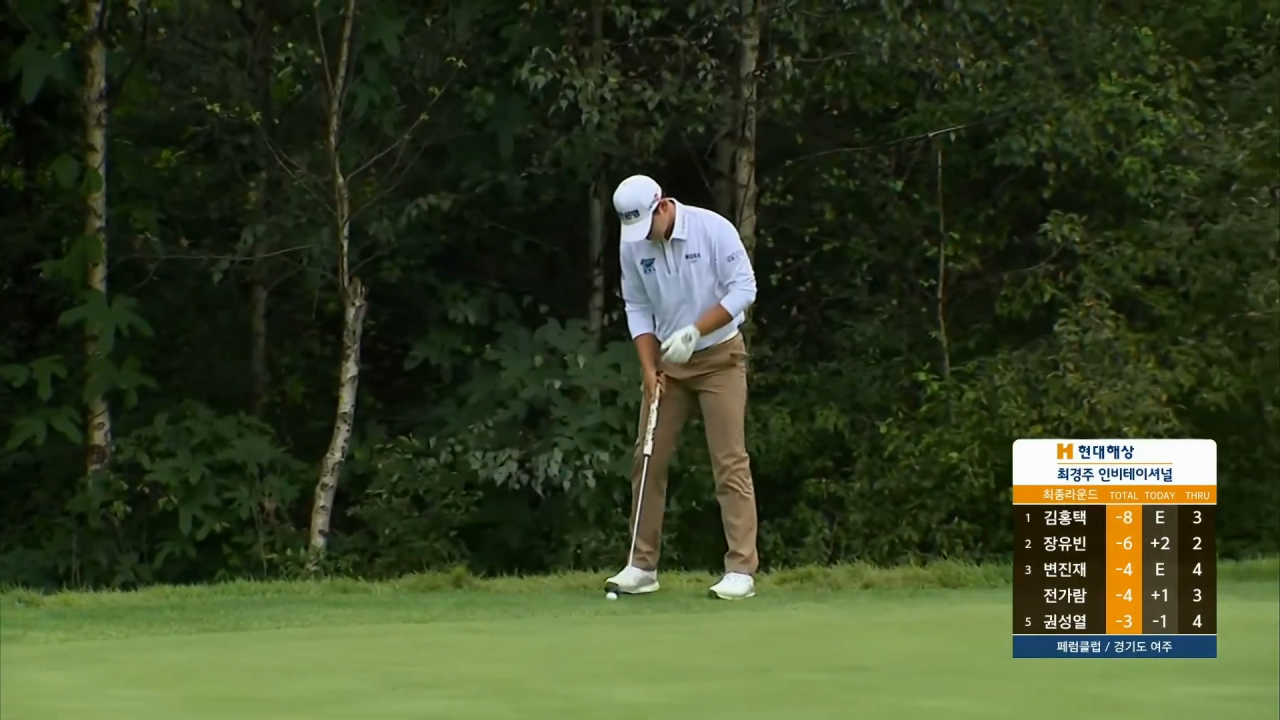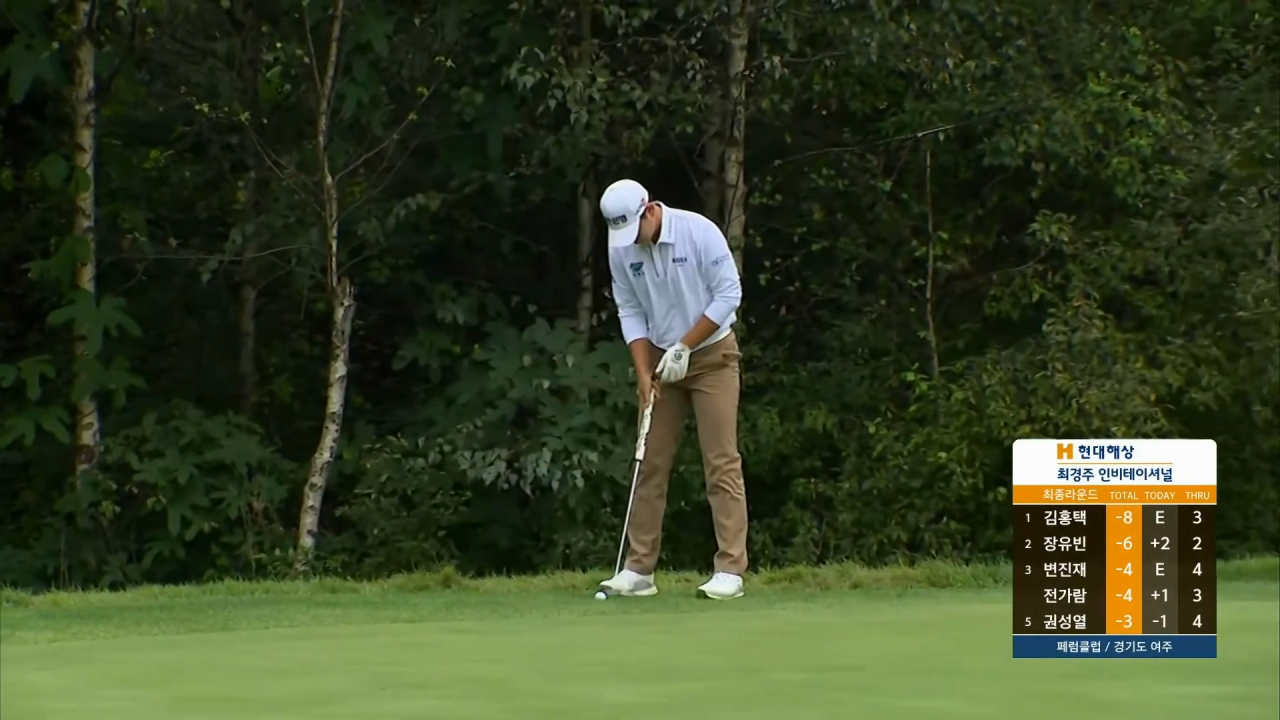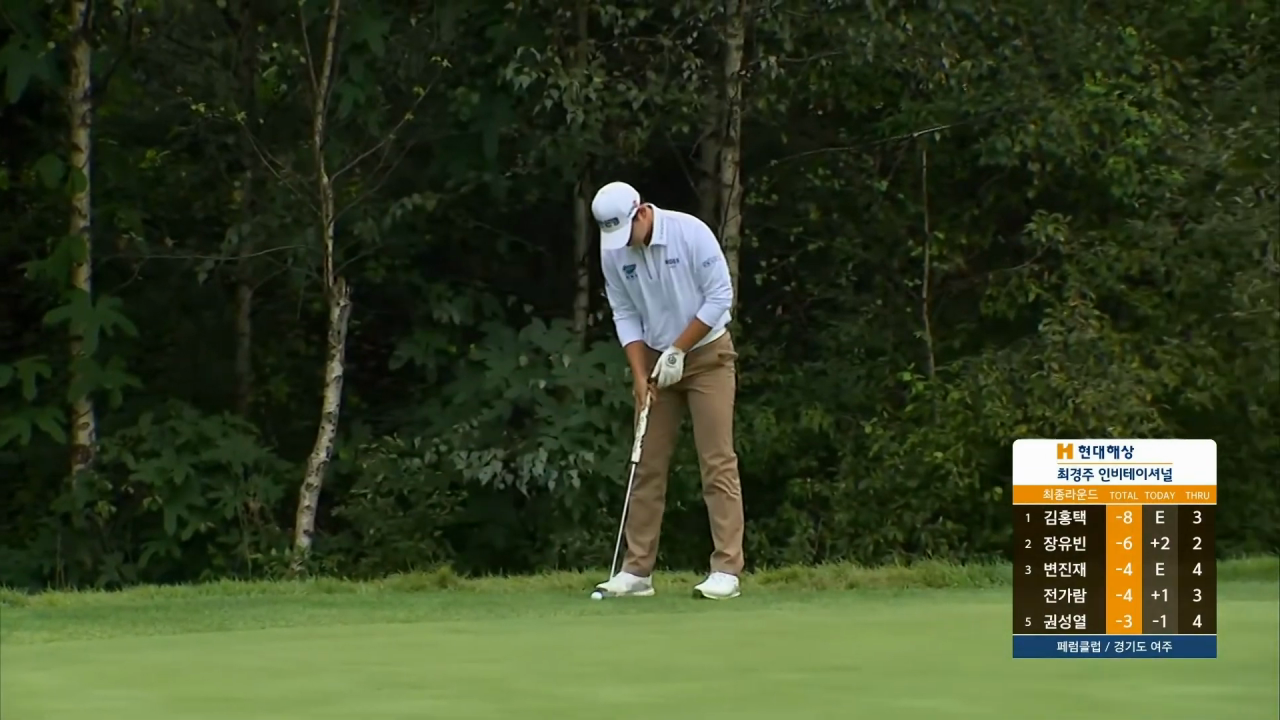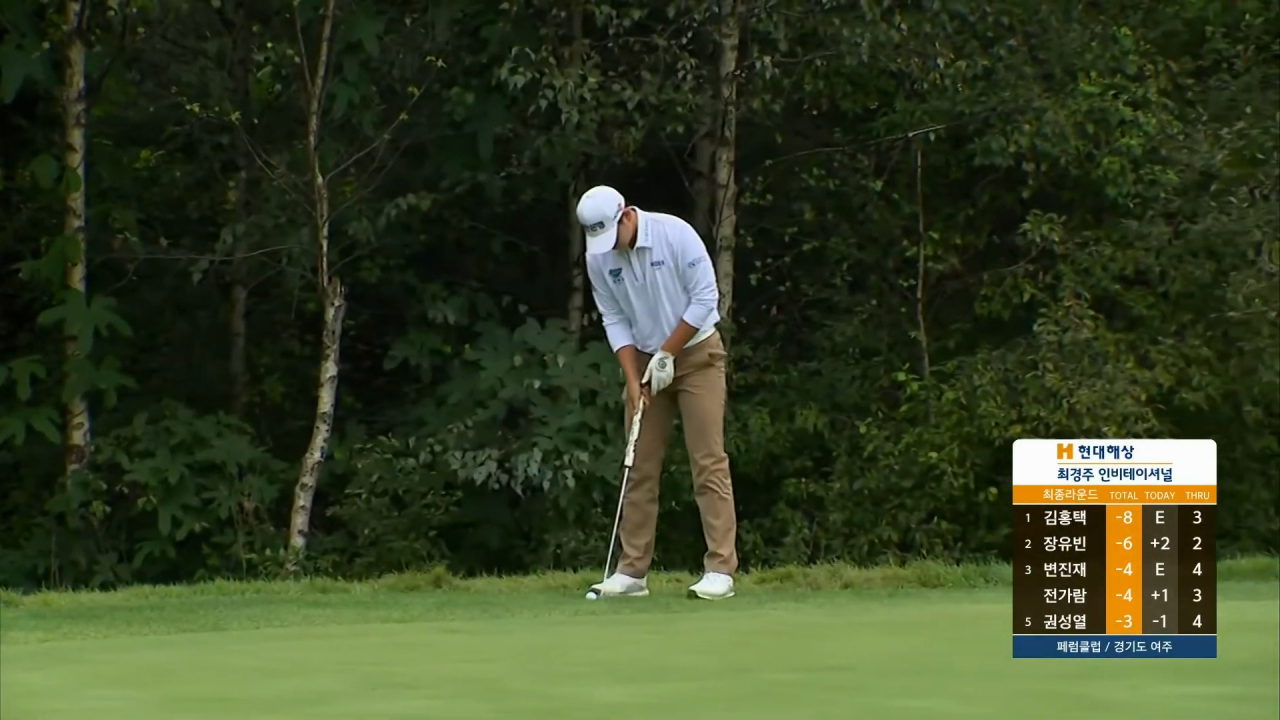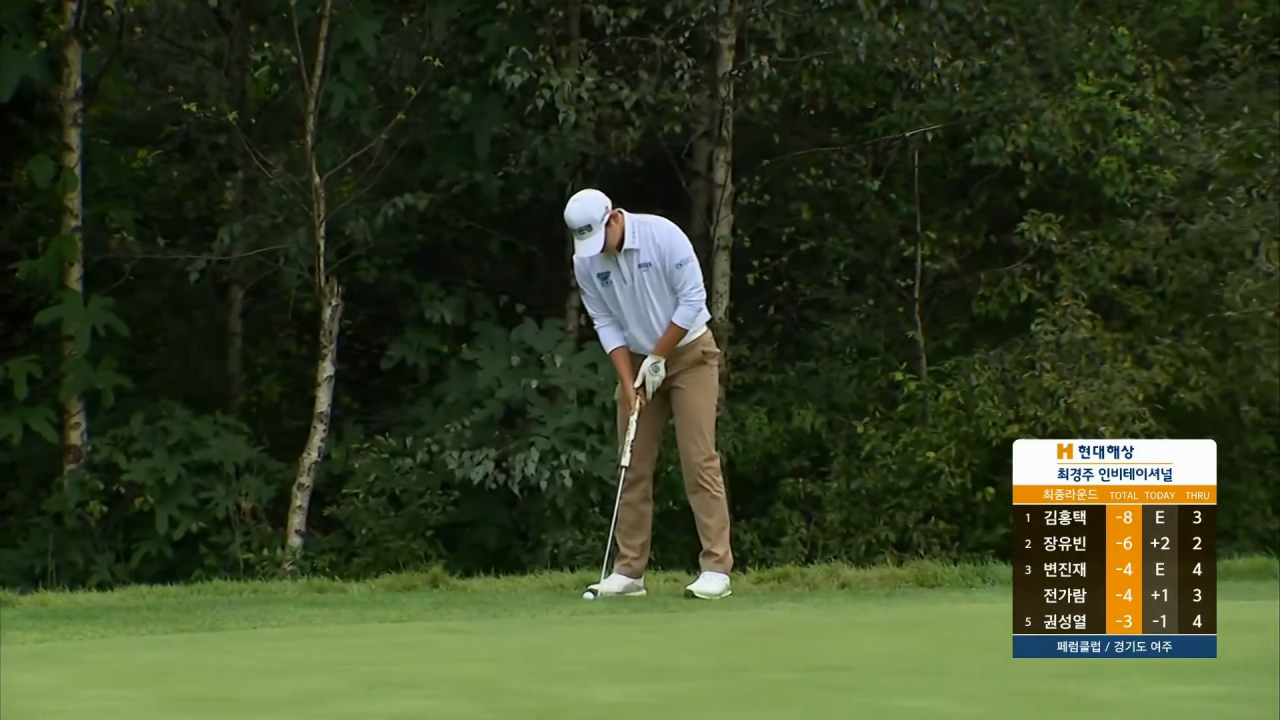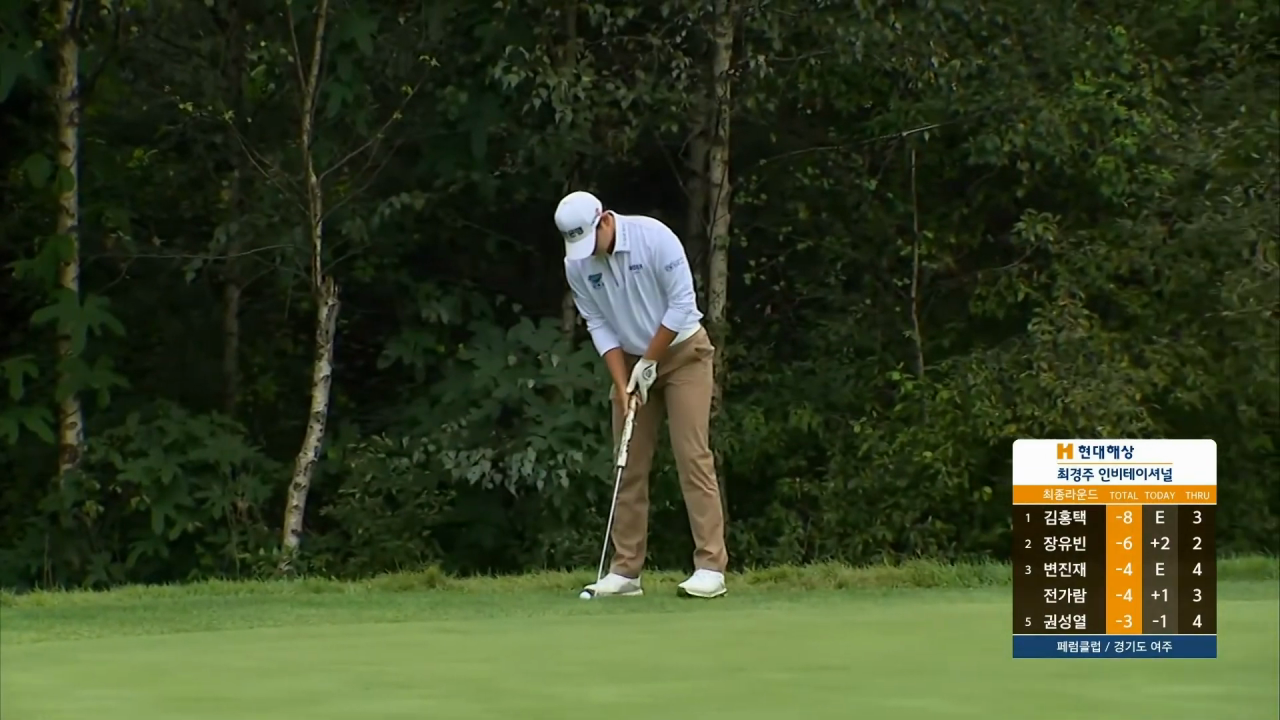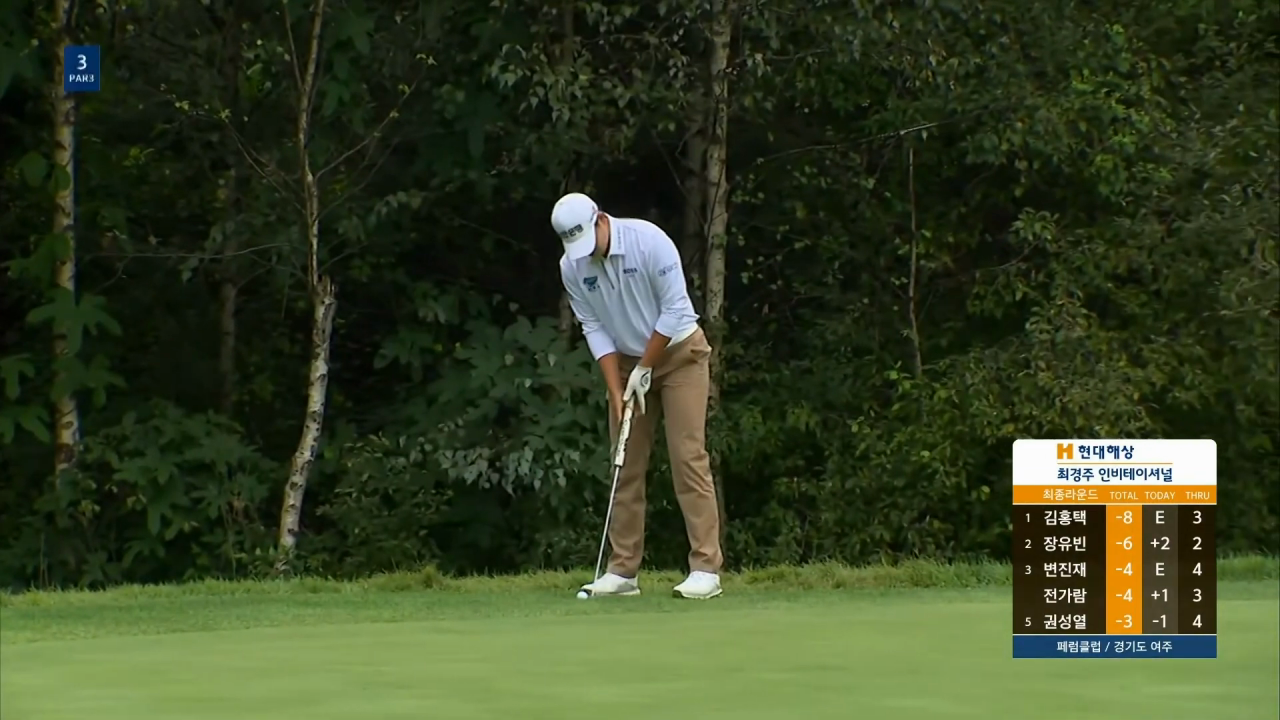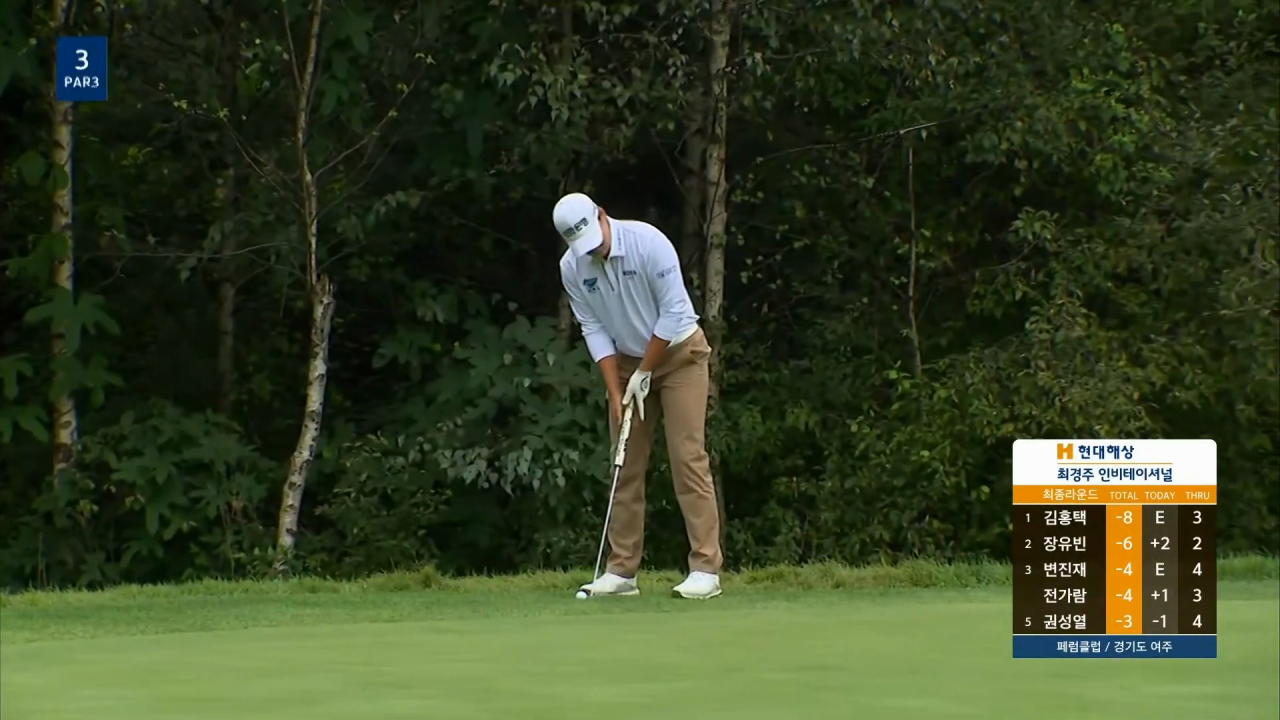
dt=0.1s
person 1, frame 1
left shoulder: (714, 228)
right shoulder: (632, 246)
left elbow: (744, 290)
right elbow: (637, 309)
left wrist: (692, 331)
right wrist: (648, 368)
left hip: (719, 356)
right hip: (669, 361)
left knee: (729, 460)
right knee: (649, 457)
left ankle: (741, 569)
right ankle: (643, 565)
person 1, frame 2
left shoulder: (700, 231)
right shoulder: (619, 251)
left elbow: (728, 296)
right elbow: (630, 313)
left wrist: (684, 347)
right wrist: (643, 372)
left hip: (712, 355)
right hip: (661, 359)
left knee: (720, 461)
right knee: (650, 462)
left ankle: (730, 569)
right ankle: (639, 568)
person 1, frame 3
left shoulder: (691, 232)
right shoulder: (612, 253)
left elbow: (720, 297)
right elbow: (625, 316)
left wrist: (677, 350)
right wrist: (639, 374)
left hip: (707, 355)
right hip: (656, 361)
left knee: (716, 461)
right knee: (647, 464)
left ankle: (726, 570)
right ankle: (637, 570)
person 1, frame 4
left shoulder: (676, 234)
right shoulder: (598, 258)
left elbow: (705, 299)
right elbow: (615, 321)
left wrist: (667, 354)
right wrist: (632, 378)
left hip: (697, 356)
right hip: (645, 361)
left knee: (708, 461)
right knee: (640, 466)
left ankle: (720, 569)
right ankle: (632, 570)
person 1, frame 5
left shoulder: (663, 235)
right shoulder: (585, 262)
left elbow: (693, 300)
right elbow: (606, 324)
left wrist: (658, 357)
right wrist: (627, 380)
left hip: (689, 355)
right hip: (637, 363)
left knee: (699, 458)
right knee: (634, 466)
left ankle: (716, 569)
right ankle: (629, 570)
person 1, frame 6
left shoulder: (654, 236)
right shoulder: (576, 265)
left elbow: (682, 303)
right elbow: (599, 325)
left wrist: (649, 361)
right wrist: (621, 382)
left hip: (683, 352)
right hip: (631, 360)
left knee: (692, 454)
right knee: (630, 465)
left ankle: (711, 566)
right ankle: (626, 570)
person 1, frame 7
left shoulder: (649, 240)
right shoulder: (571, 266)
left elbow: (675, 309)
right elbow: (594, 328)
left wrist: (644, 368)
right wrist: (615, 389)
left hip: (680, 353)
right hip: (627, 363)
left knee: (687, 456)
right knee: (627, 465)
left ankle: (705, 568)
right ankle: (623, 570)
person 1, frame 8
left shoulder: (648, 242)
right shoulder: (571, 268)
left elbow: (674, 312)
right elbow: (594, 331)
left wrist: (644, 373)
right wrist: (615, 391)
left hip: (680, 353)
right hip: (628, 360)
left knee: (687, 456)
right knee: (626, 464)
left ankle: (705, 568)
right ankle: (622, 570)
